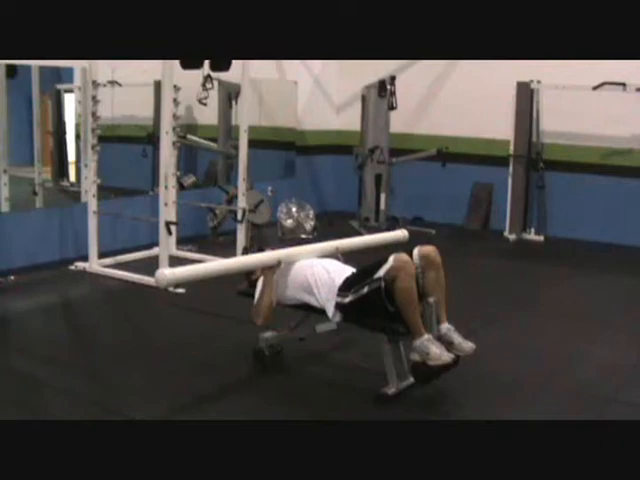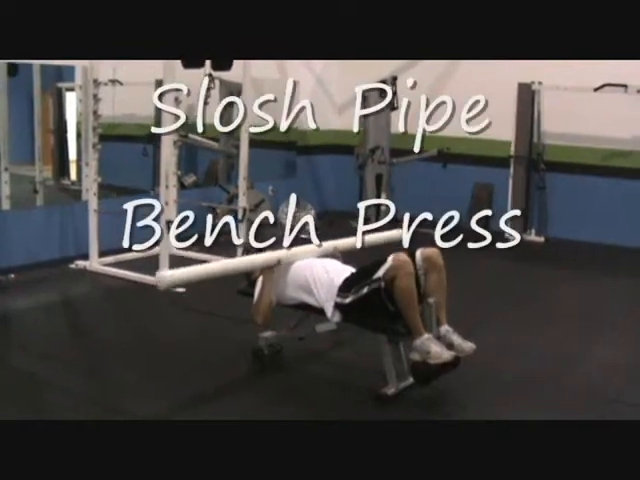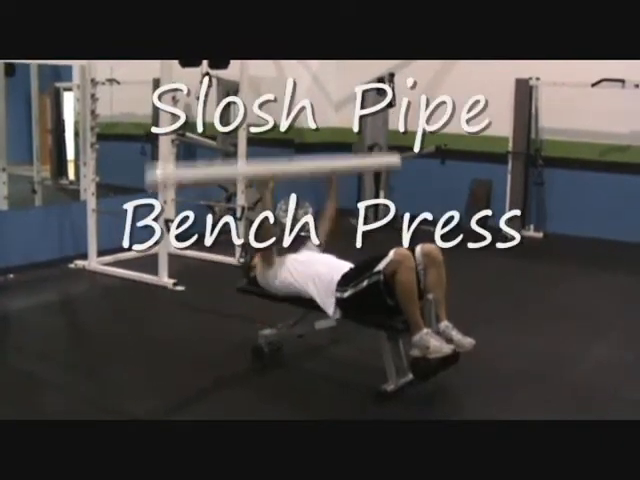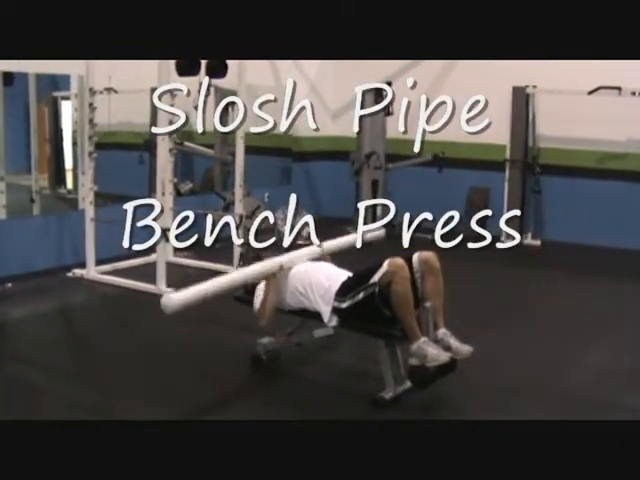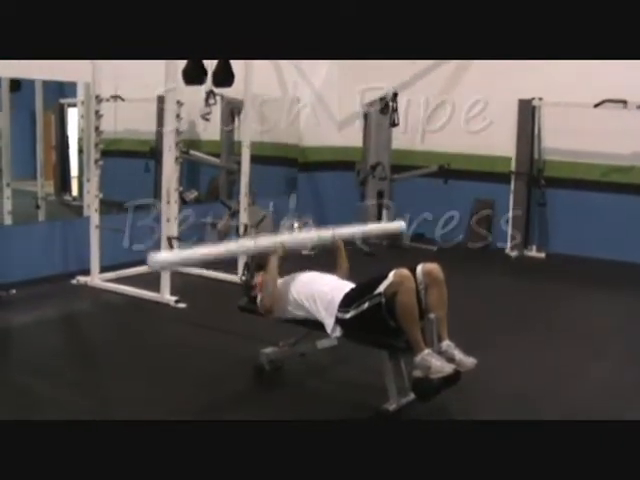
dt=1s
person 1, frame 1
left shoulder: (294, 266)
right shoulder: (268, 279)
right elbow: (261, 319)
left wrist: (336, 256)
right wrist: (269, 273)
left hip: (355, 281)
right hip: (343, 296)
left knee: (429, 254)
right knee: (401, 264)
left ankle: (443, 331)
right ankle: (421, 342)
person 1, frame 2
left shoulder: (291, 269)
right shoulder: (268, 281)
right elbow: (260, 328)
left wrist: (335, 256)
right wrist: (268, 272)
left hip: (355, 283)
right hip: (343, 296)
left knee: (430, 256)
right knee: (400, 263)
left ankle: (444, 333)
right ankle: (422, 340)
person 1, frame 3
left shoulder: (301, 257)
right shoulder: (269, 274)
left elbow: (325, 225)
right elbow: (265, 243)
left wrist: (333, 185)
right wrist: (267, 200)
left hip: (354, 280)
right hip: (342, 291)
left knee: (430, 252)
right knee: (401, 258)
left ankle: (444, 328)
right ankle: (420, 339)
person 1, frame 4
left shoulder: (288, 273)
right shoulder: (264, 290)
right elbow: (264, 320)
left wrist: (324, 255)
right wrist: (271, 277)
left hip: (353, 286)
right hip: (340, 300)
left knee: (428, 259)
right knee: (397, 266)
left ankle: (441, 334)
right ankle: (418, 346)
person 1, frame 5
left shoulder: (295, 282)
right shoulder: (269, 299)
left elbow: (342, 275)
right elbow: (268, 305)
left wrist: (339, 244)
right wrist: (273, 259)
left hip: (354, 298)
right hip: (343, 310)
left knee: (431, 271)
right knee: (401, 277)
left ankle: (444, 345)
right ankle: (421, 358)
